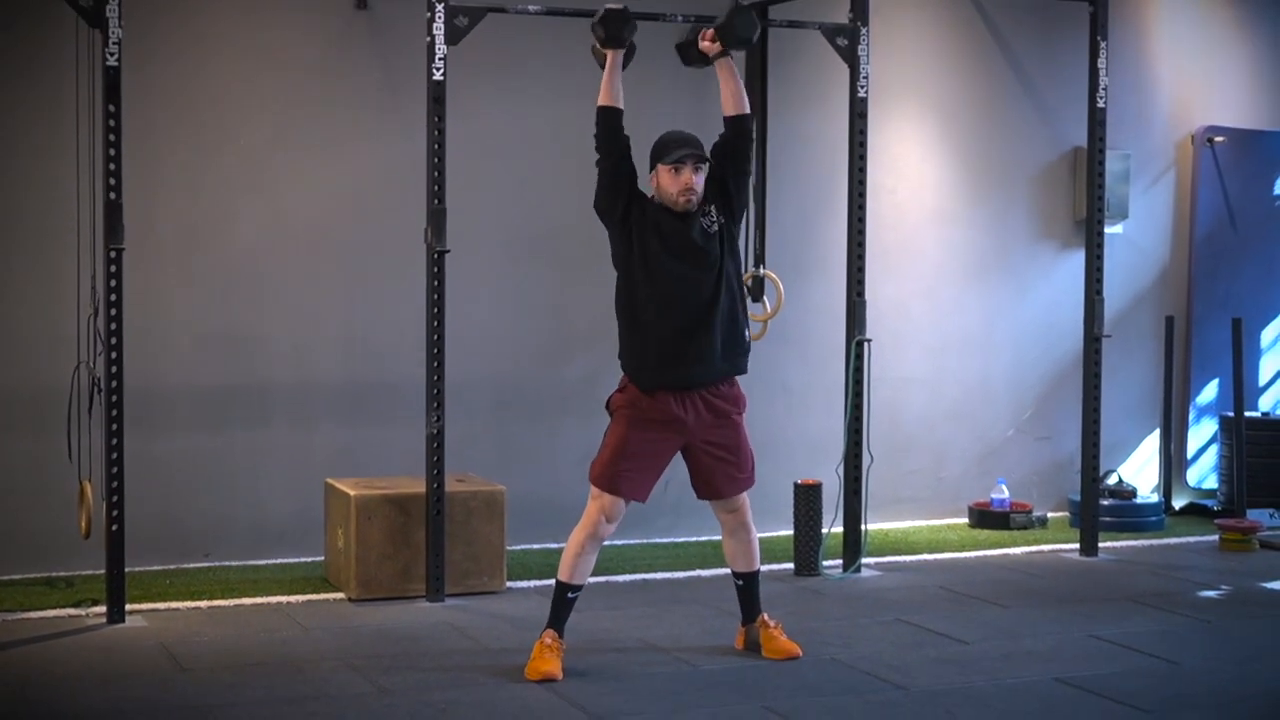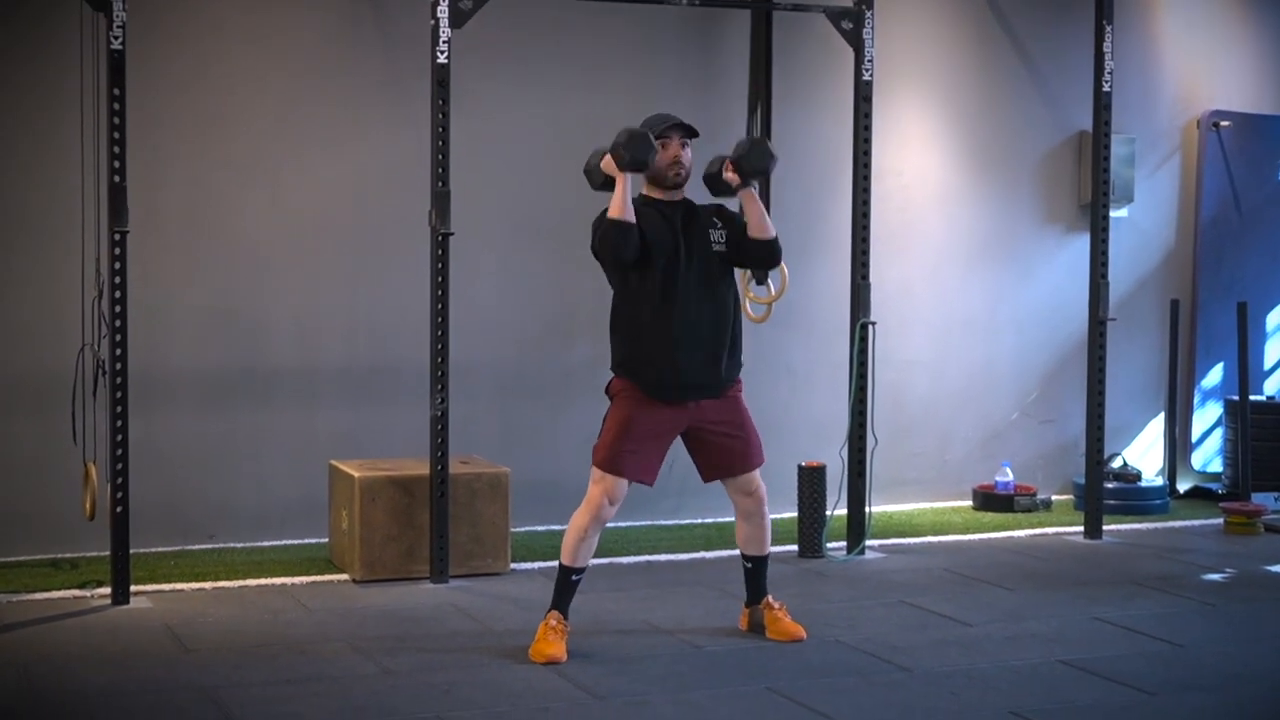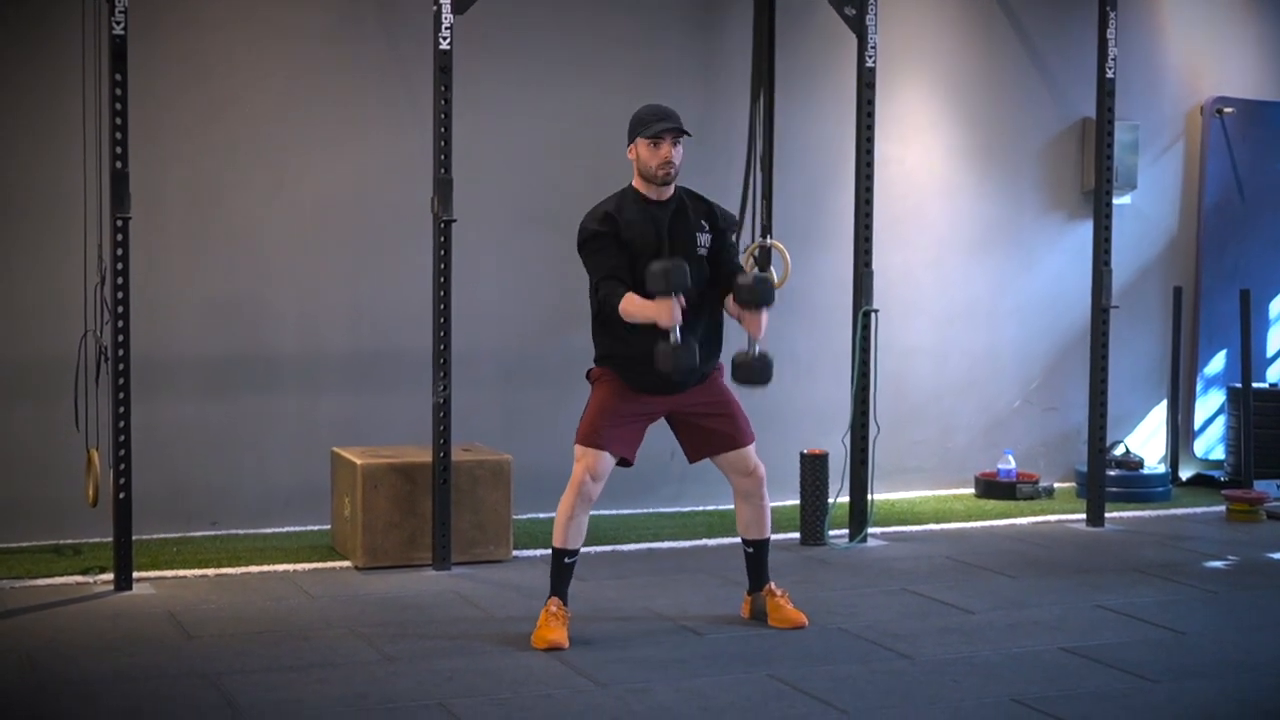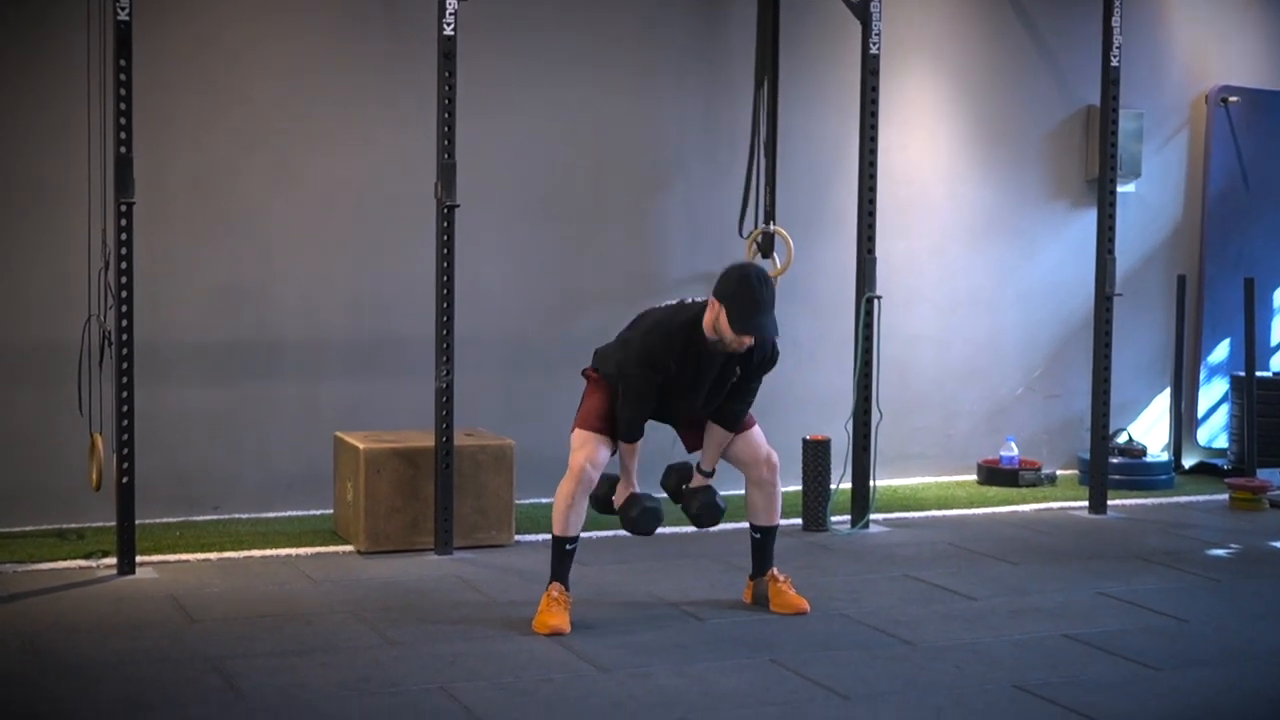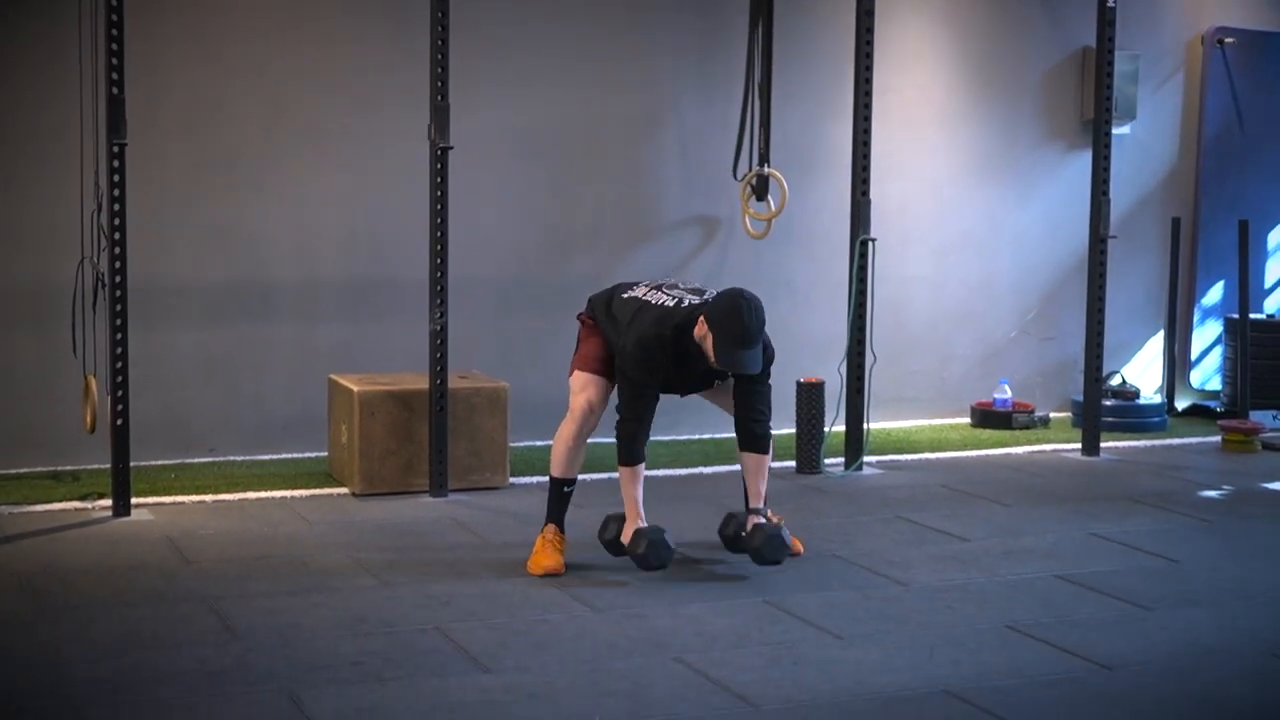
dt=0.4s
person 1, frame 1
left shoulder: (721, 211)
right shoulder: (630, 218)
left elbow: (739, 135)
right elbow: (610, 143)
left wrist: (722, 60)
right wrist: (613, 60)
left hip: (716, 398)
right hip: (647, 400)
left knee: (736, 512)
right knee: (601, 517)
left ankle: (754, 624)
right ankle: (552, 635)
person 1, frame 2
left shoulder: (715, 219)
right shoulder: (629, 217)
left elbow: (766, 255)
right elbow: (616, 256)
left wrist: (746, 188)
right wrist: (621, 180)
left hip: (716, 389)
right hip: (646, 391)
left knee: (753, 497)
right knee: (601, 500)
left ankle: (759, 607)
right ankle: (556, 619)
person 1, frame 3
left shoulder: (709, 216)
right shoulder: (606, 221)
left elbow: (727, 285)
right elbow: (612, 296)
left wrist: (748, 307)
right wrist: (653, 310)
left hip: (698, 375)
right hip: (626, 376)
left knee: (751, 475)
right knee: (586, 479)
left ankle: (761, 593)
right ankle: (556, 605)
person 1, frame 4
left shoulder: (760, 347)
right shoulder: (653, 339)
left elbow: (729, 412)
right elbow: (631, 417)
left wrist: (704, 472)
right wrist: (627, 483)
left hip: (695, 397)
right hip: (619, 384)
left knee: (765, 462)
right knee: (584, 466)
left ankle: (763, 578)
right ankle: (557, 590)
person 1, frame 5
left shoulder: (752, 345)
right shoulder: (646, 341)
left elbow: (755, 427)
right elbow: (633, 427)
left wrist: (755, 511)
right wrist: (634, 518)
left hip: (683, 347)
right hip: (609, 327)
left knee: (756, 412)
right knee: (585, 407)
left ankle: (760, 517)
right ankle: (553, 531)
